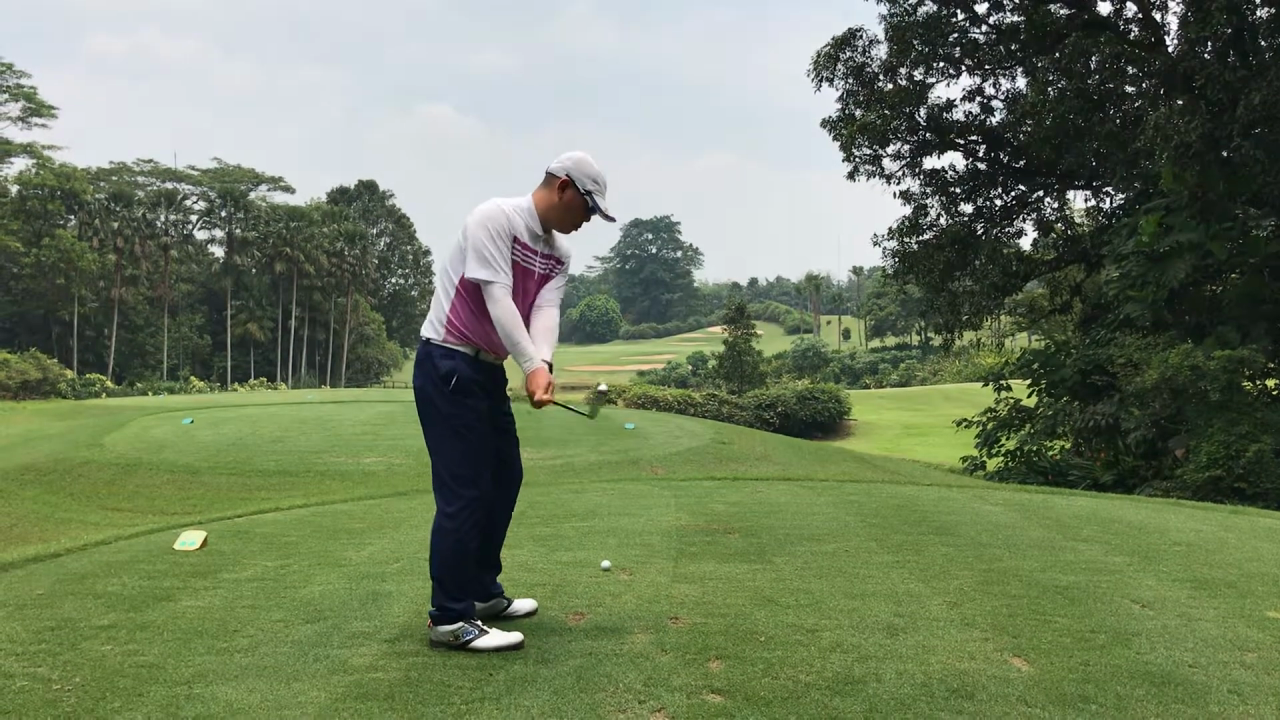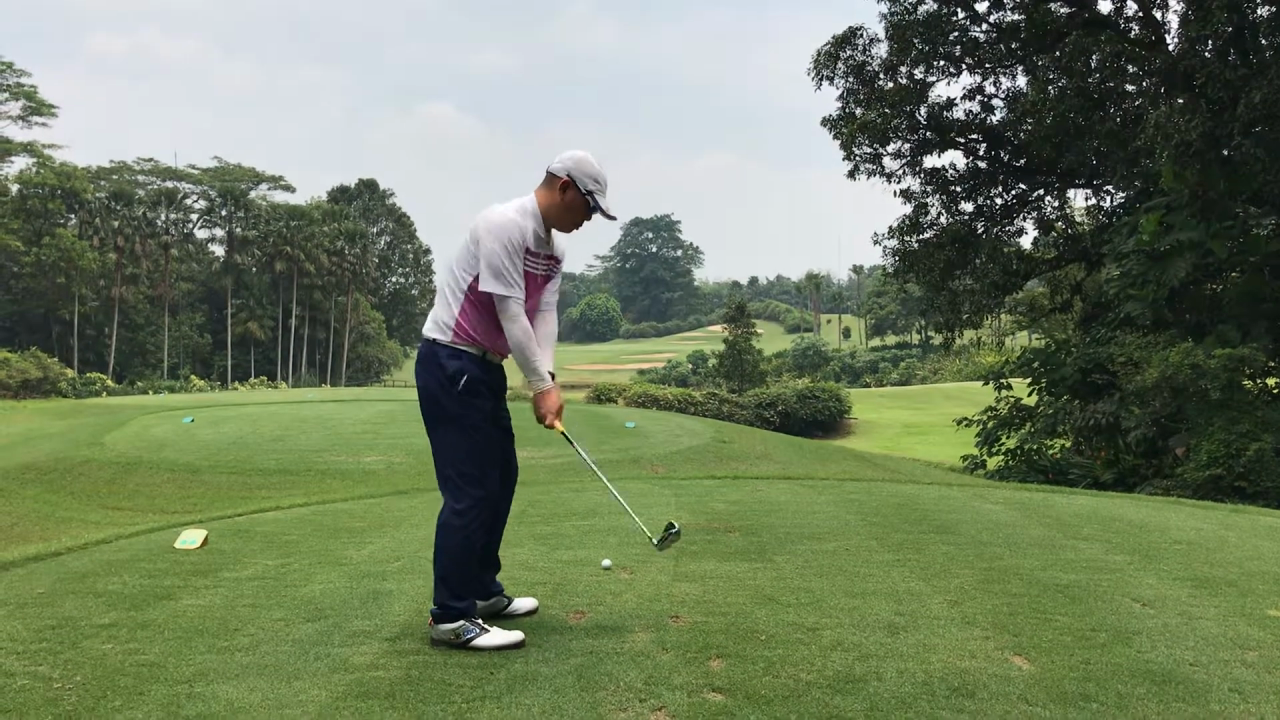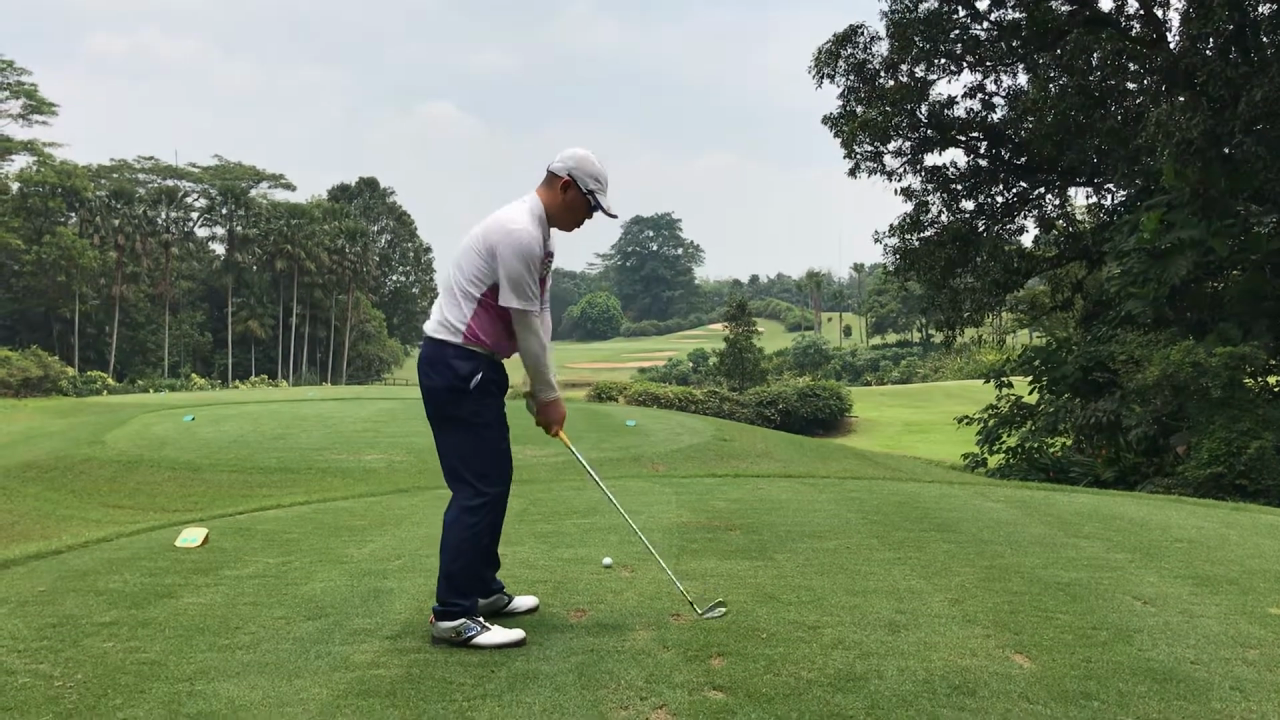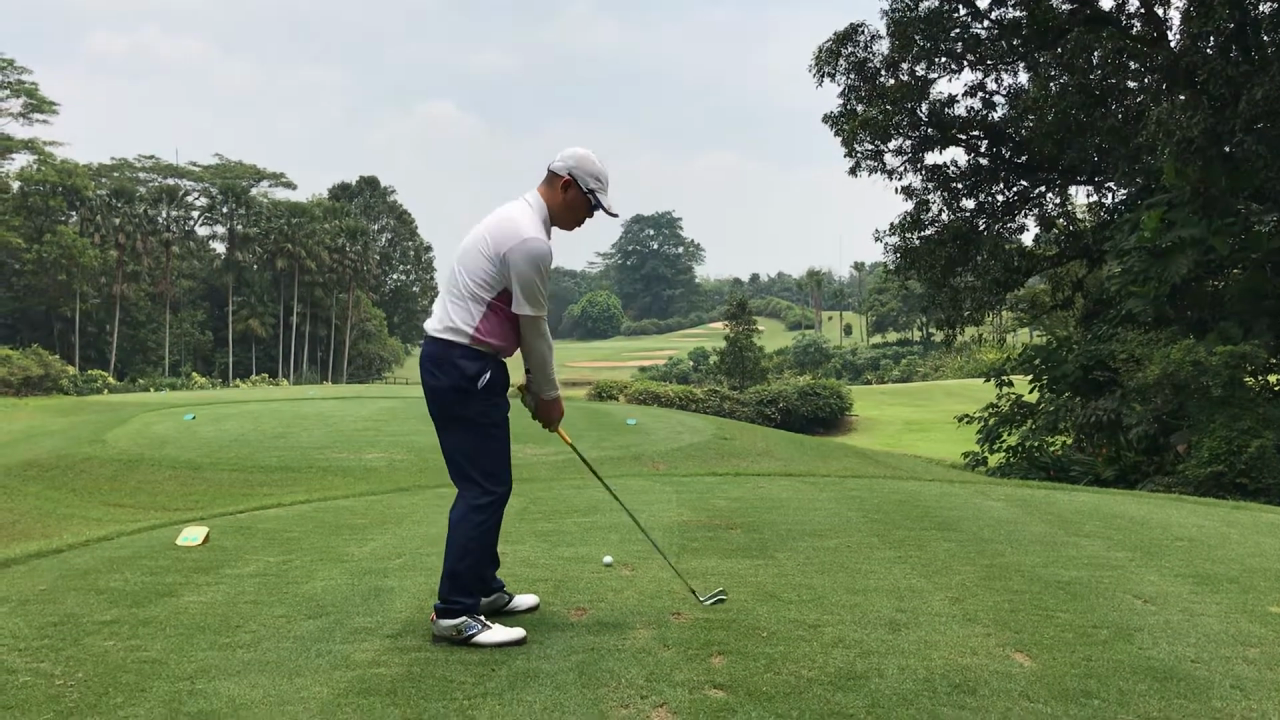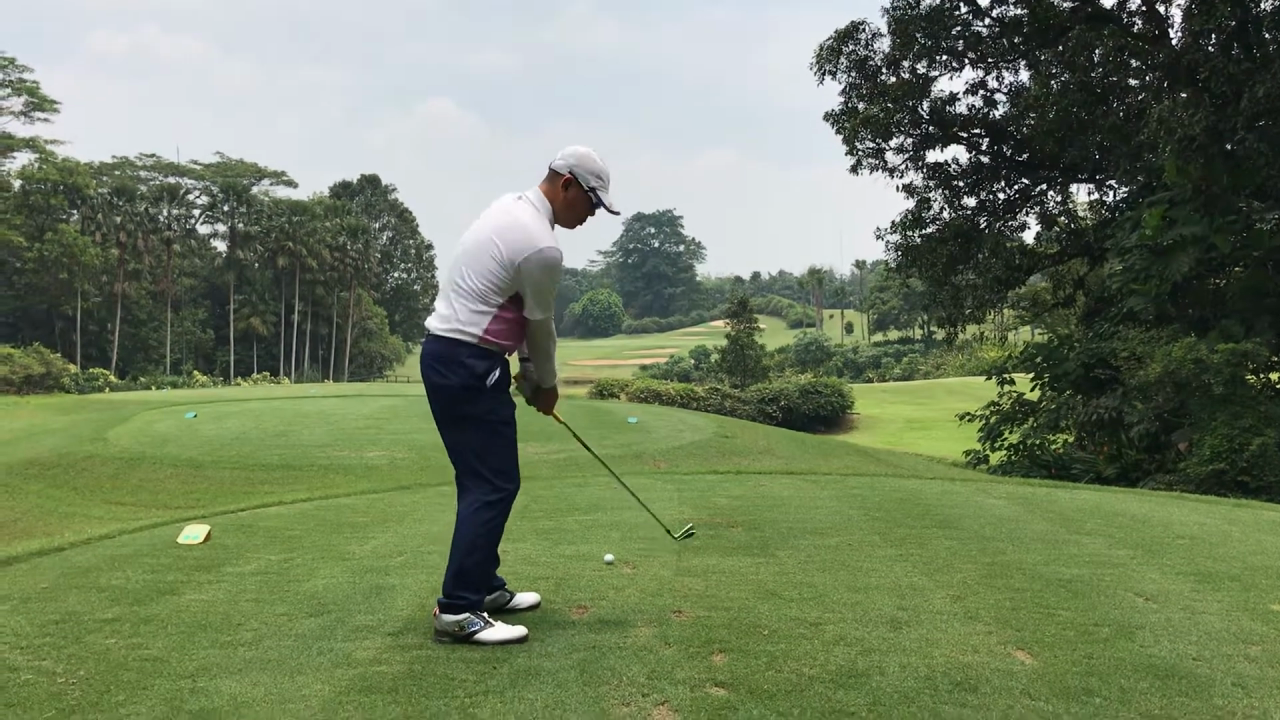
dt=0.1s
person 1, frame 1
left shoulder: (557, 254)
right shoulder: (495, 217)
left elbow: (544, 313)
right elbow: (497, 300)
left wrist: (542, 366)
right wrist: (531, 367)
left hip: (483, 369)
right hip: (448, 366)
left knee: (503, 480)
right knee: (464, 490)
left ankle: (480, 593)
right ankle: (450, 618)
person 1, frame 2
left shoulder: (553, 251)
right shoulder: (502, 223)
left elbow: (544, 316)
right elbow: (510, 312)
left wrist: (549, 380)
right wrist: (540, 384)
left hip: (483, 368)
right hip: (452, 365)
left knee: (499, 479)
right knee: (470, 489)
left ankle: (481, 591)
right ankle: (451, 616)
person 1, frame 3
left shoulder: (534, 235)
right shoulder: (519, 235)
left elbow: (539, 317)
right elbow: (525, 324)
left wrist: (540, 387)
right wrist: (547, 395)
left hip: (465, 363)
right hip: (458, 365)
left knee: (493, 480)
right knee: (478, 487)
left ankle: (481, 588)
right ankle: (453, 614)
person 1, frame 4
left shoulder: (521, 219)
right shoulder: (529, 240)
left elbow: (530, 322)
right elbow: (534, 327)
left wrist: (535, 383)
right wrist: (548, 393)
left hip: (463, 361)
right hip: (462, 365)
left knee: (490, 480)
right knee: (484, 486)
left ankle: (481, 587)
right ankle: (454, 612)
person 1, frame 5
left shoulder: (509, 206)
right shoulder: (542, 248)
right elbow: (539, 326)
left wrist: (529, 372)
right wrist: (546, 383)
left hip: (444, 352)
right hip: (468, 365)
left knee: (480, 478)
right knee: (495, 484)
left ankle: (482, 585)
right ankle: (458, 607)
